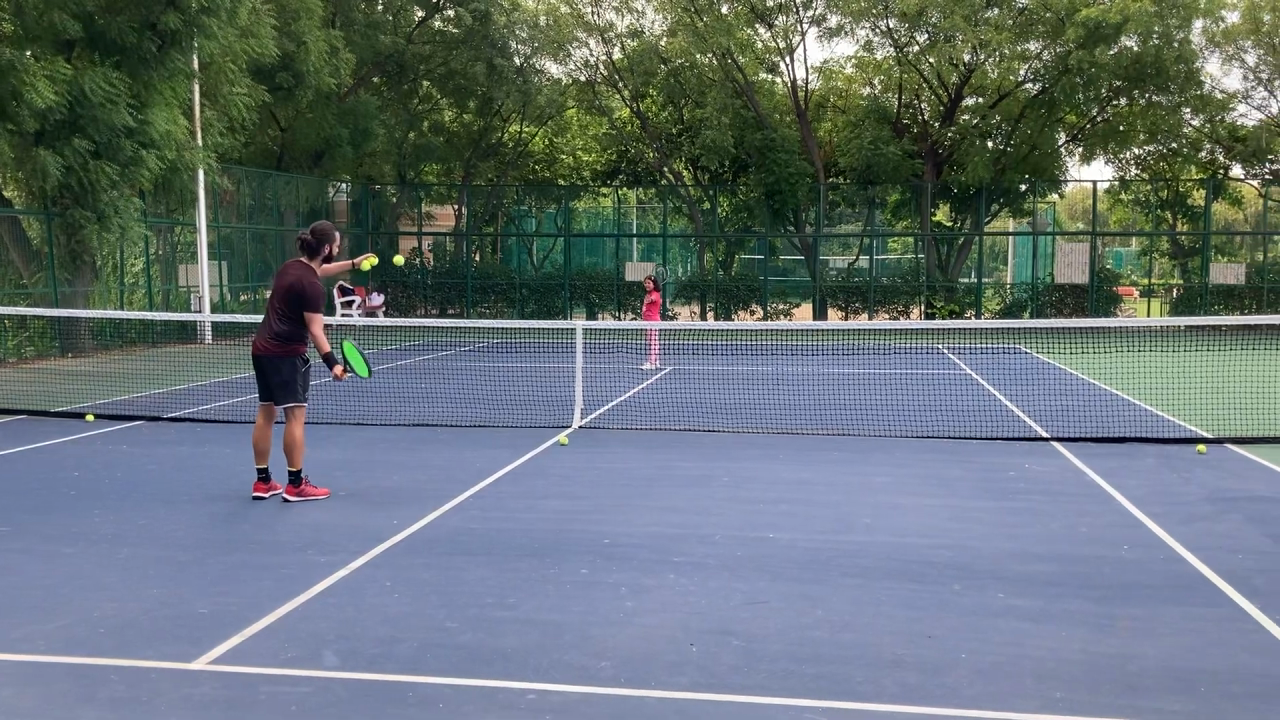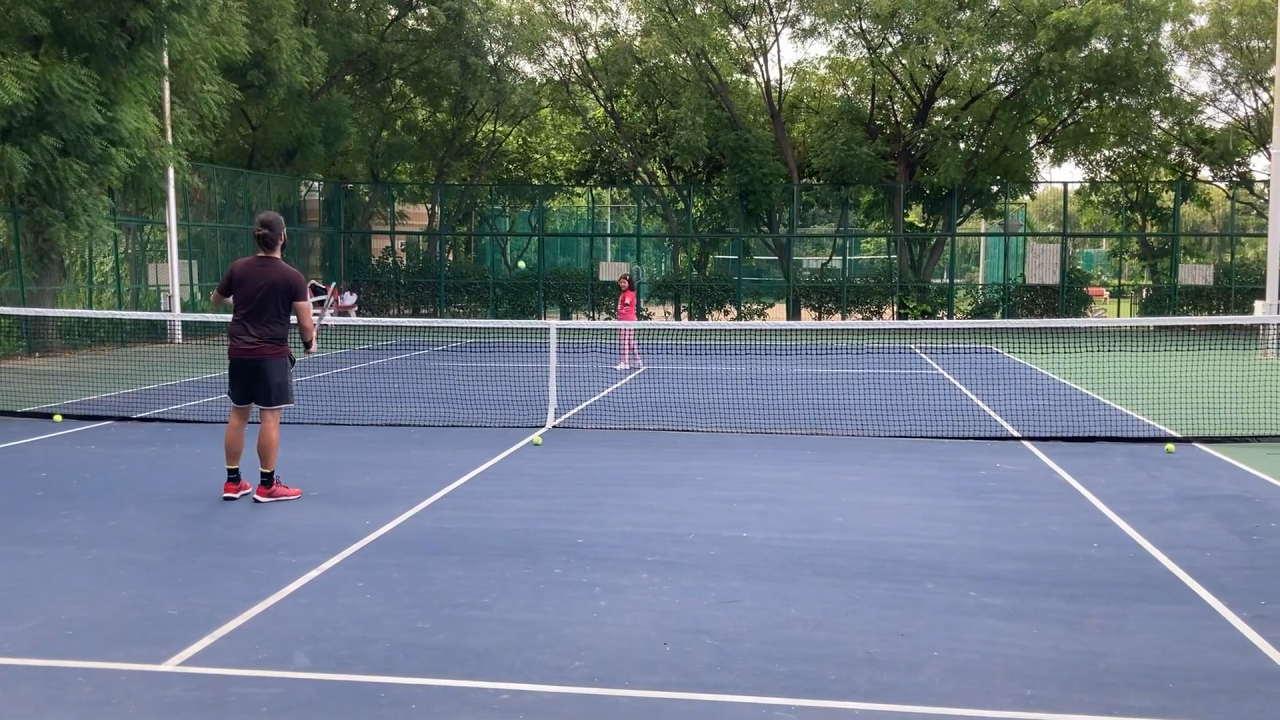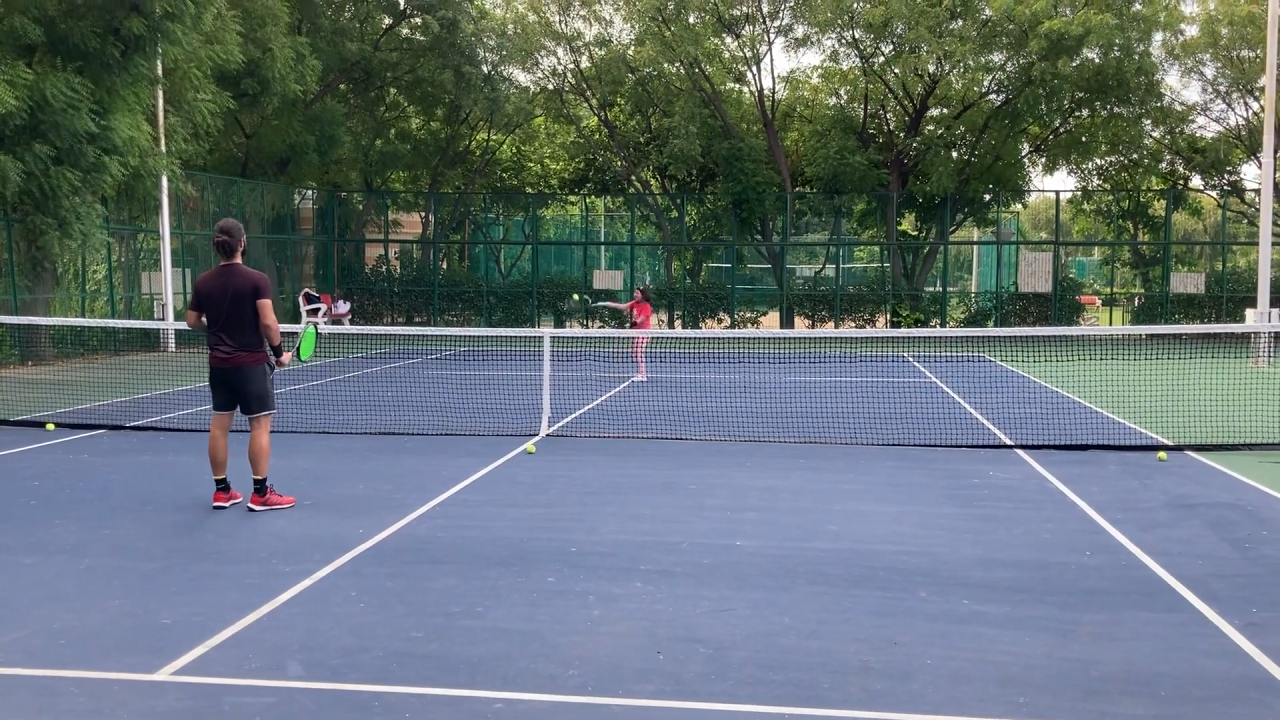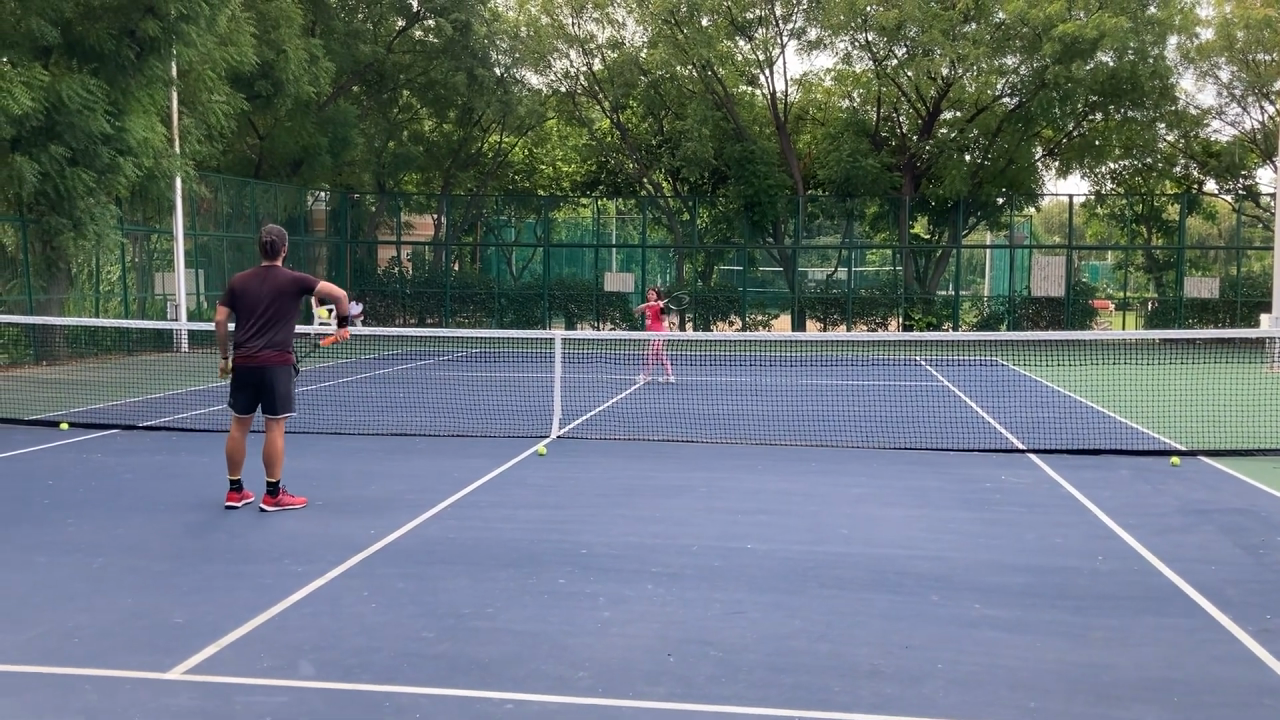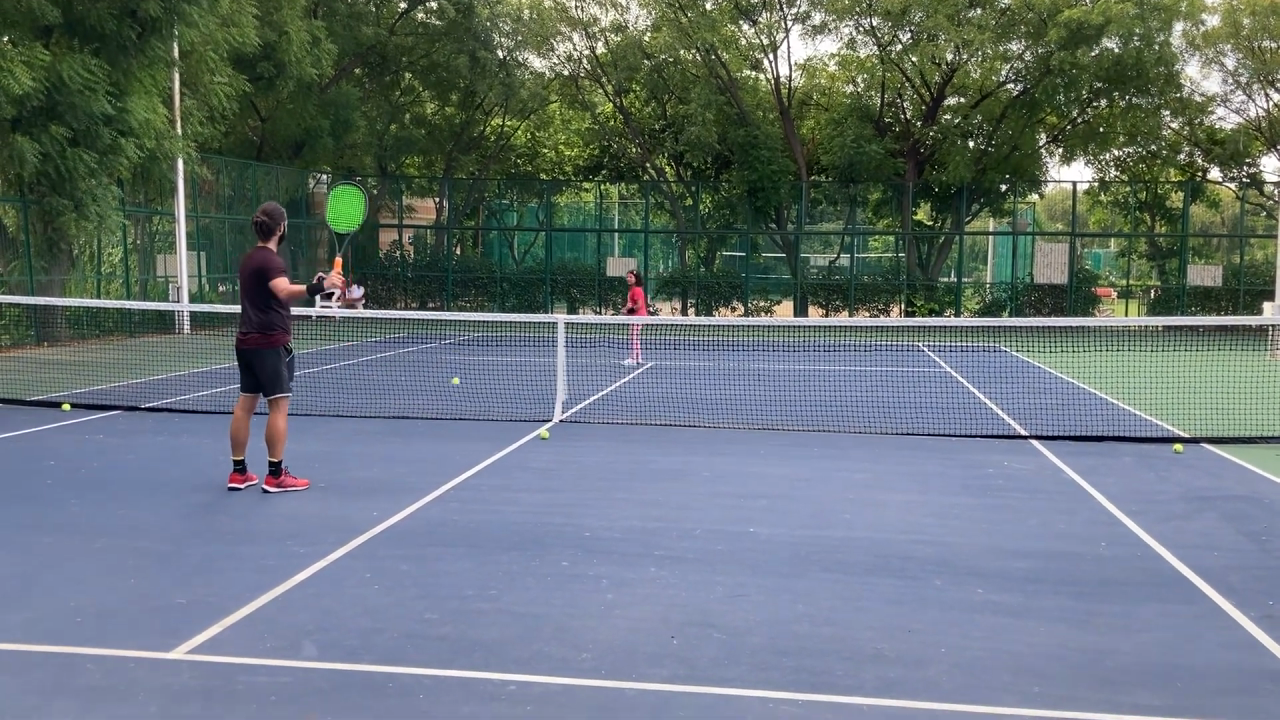
dt=1s
person 1, frame 1
left shoulder: (292, 266)
right shoulder: (311, 285)
left elbow: (319, 271)
right elbow: (316, 331)
left wrist: (354, 263)
right wrist: (333, 363)
left hip: (263, 349)
right hip: (287, 353)
left knee: (265, 414)
right knee: (295, 416)
left ankle: (262, 482)
right ankle: (296, 484)
person 1, frame 2
left shoulder: (238, 268)
right shoulder: (292, 276)
left elbow: (216, 299)
right elbow: (305, 322)
right wrist: (309, 343)
left hip: (239, 352)
right hip: (272, 355)
left knee: (238, 416)
right knee: (270, 418)
left ankle: (233, 482)
right ankle: (268, 485)
person 1, frame 3
left shoulder: (203, 282)
right shoulder: (256, 279)
left elbow: (192, 321)
right elbow: (268, 322)
right wrist: (279, 352)
left hip: (219, 363)
right hip: (251, 362)
left knee: (219, 425)
right knee: (260, 426)
left ankle: (222, 491)
right ankle: (261, 493)
person 1, frame 4
left shoulder: (238, 280)
right shoulder: (293, 280)
left elbow: (220, 320)
right elbow: (338, 294)
left wrist: (224, 357)
right wrist: (343, 323)
left hip: (243, 363)
right hip: (275, 363)
left knee: (239, 426)
right knee: (275, 427)
left ankle: (234, 490)
right ankle: (273, 494)
person 1, frame 5
left shoulder: (250, 259)
right shoulder: (270, 261)
right elbow: (285, 292)
right wrist: (322, 285)
left hip: (247, 342)
right hip: (270, 343)
left knee: (244, 405)
right knee: (278, 406)
left ankle: (238, 472)
right ankle: (276, 475)
